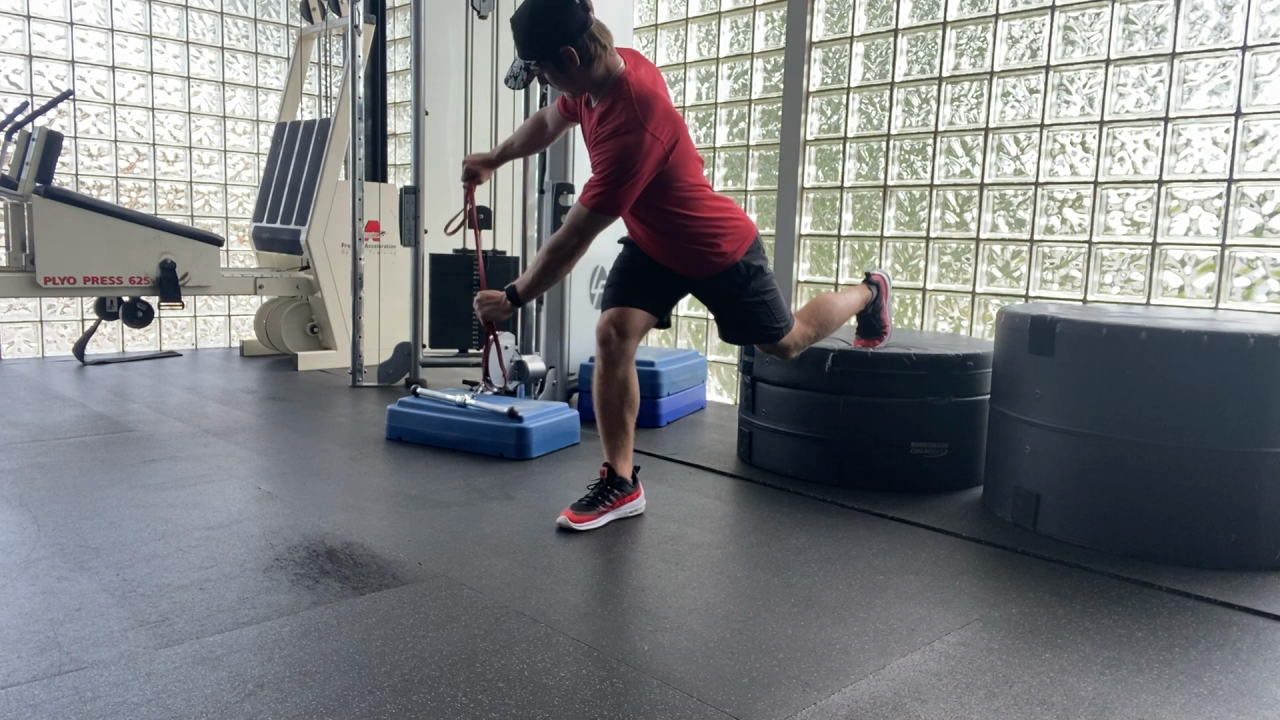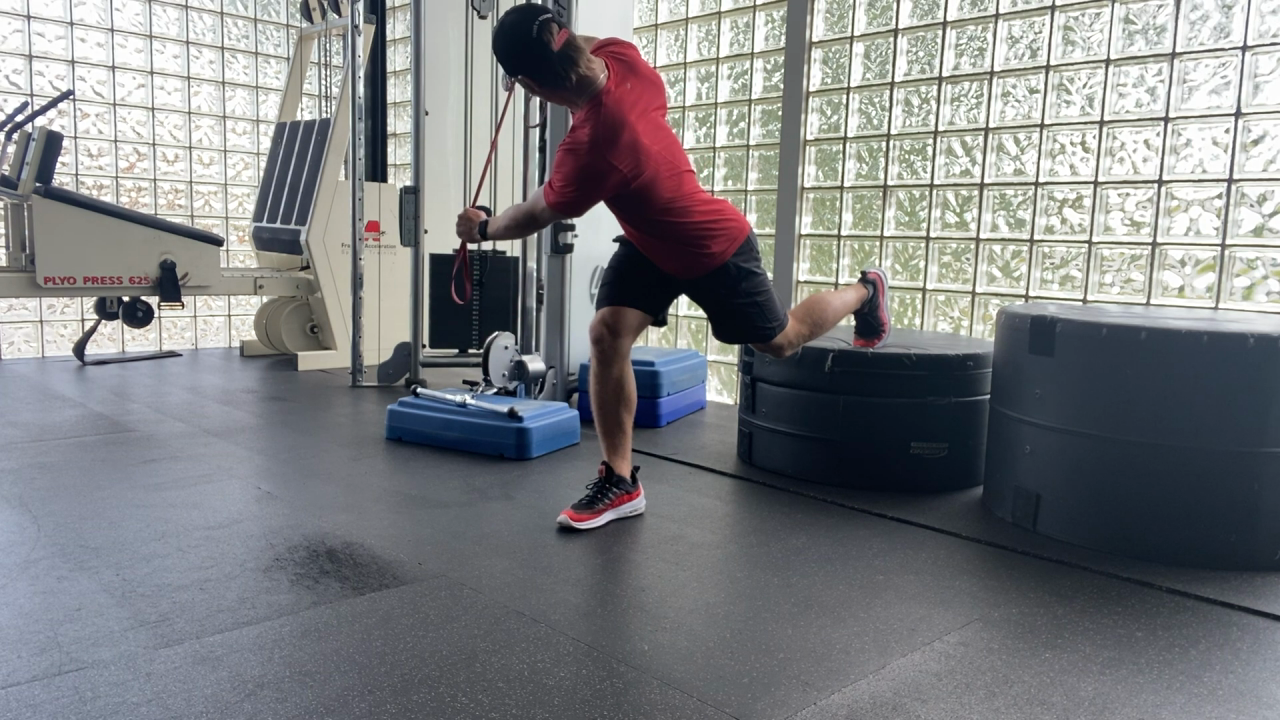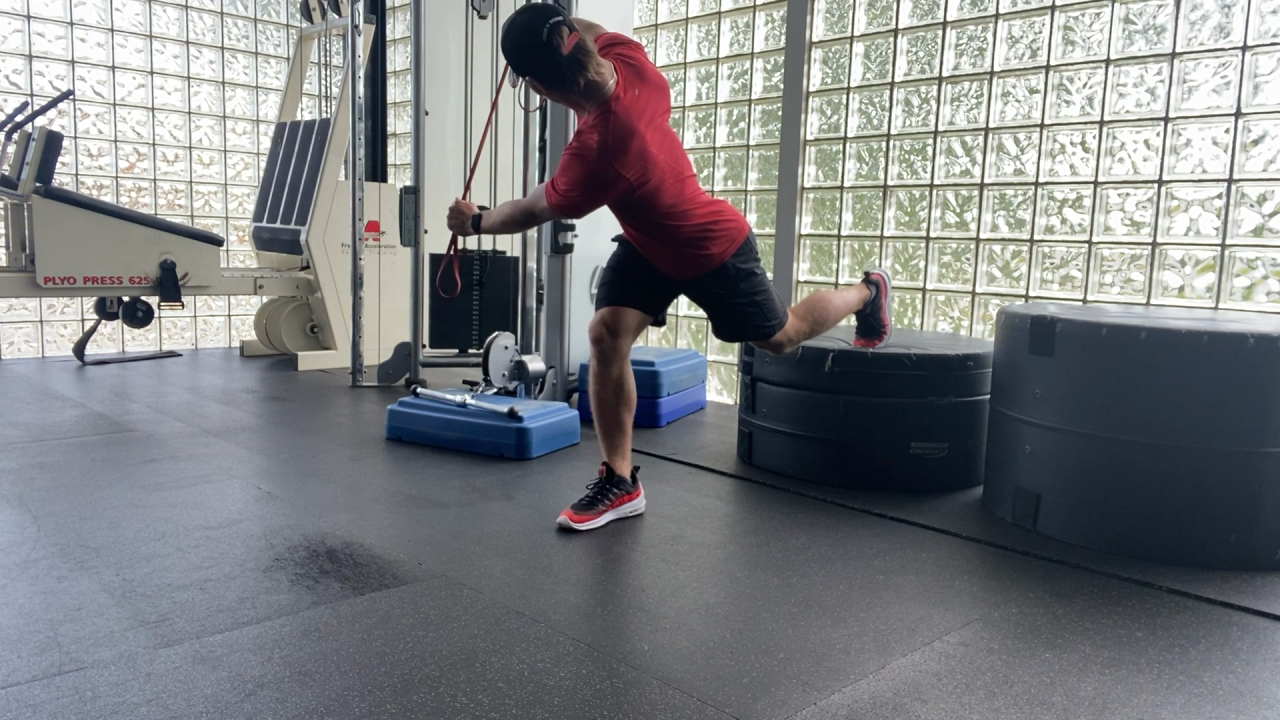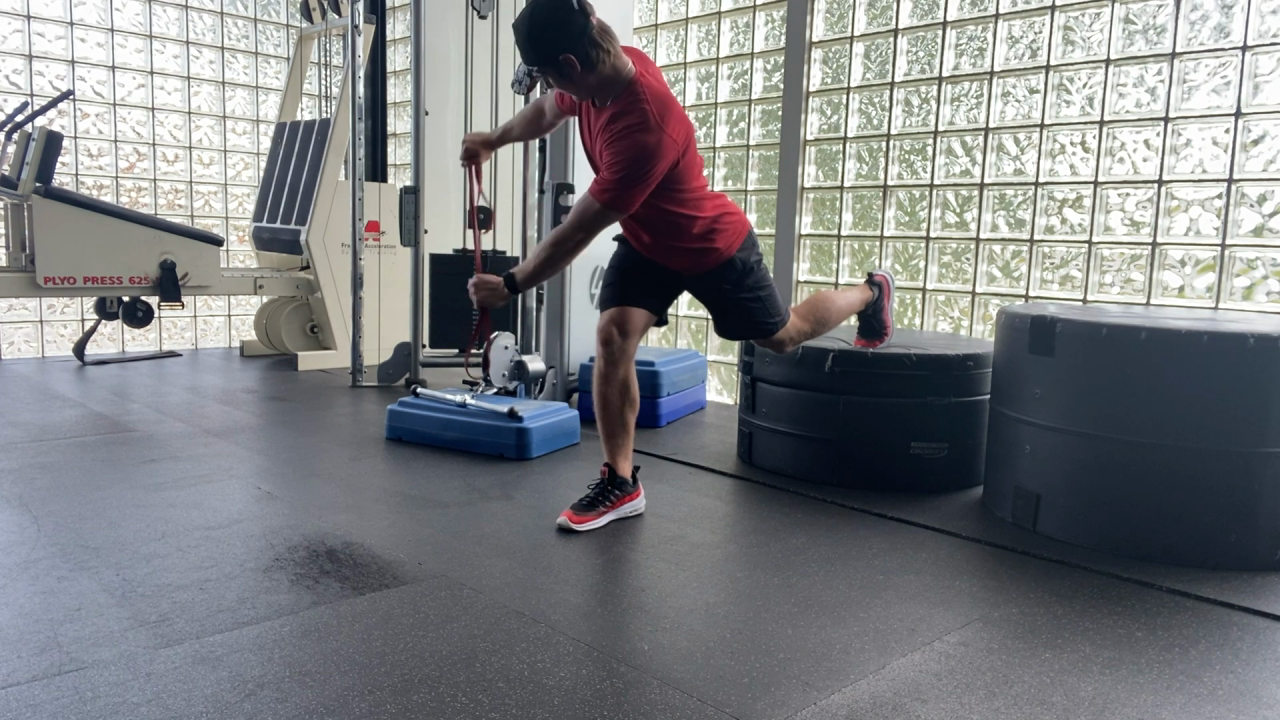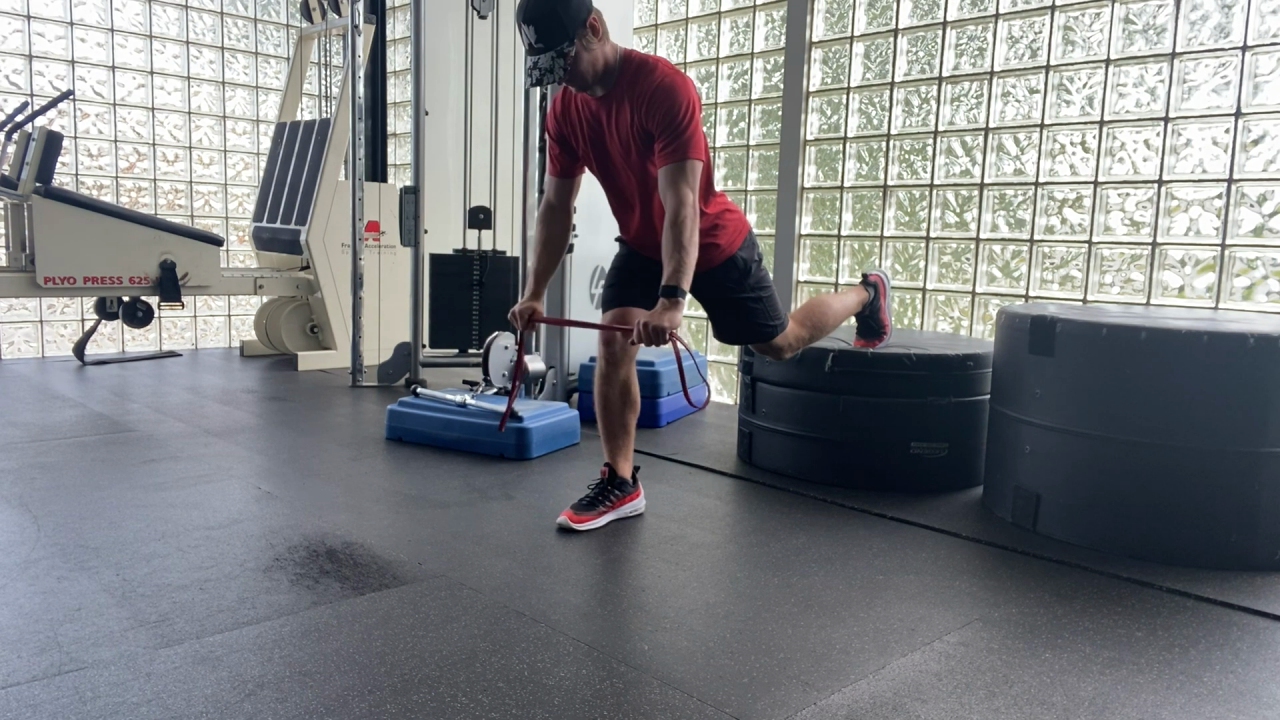
dt=1s
person 1, frame 1
left shoulder: (634, 126)
right shoulder: (601, 77)
left elbow: (575, 236)
right elbow: (548, 122)
left wrist: (514, 297)
right wrist: (493, 158)
left hip: (718, 249)
right hip: (653, 244)
left knee: (784, 343)
right knee: (613, 336)
left ankle: (869, 292)
right ankle: (620, 483)
person 1, frame 2
left shoulder: (591, 148)
right shoulder: (618, 56)
left elbow: (536, 214)
left wrist: (483, 229)
left hip: (713, 249)
right hip: (649, 242)
left knee: (779, 340)
right knee: (607, 336)
left ankle: (865, 290)
right ankle: (620, 482)
person 1, frame 3
left shoulder: (597, 151)
right shoulder: (625, 56)
left elbow: (534, 210)
left wrist: (476, 221)
left hip: (712, 249)
right hip: (649, 241)
left knee: (781, 336)
right knee: (606, 335)
left ankle: (868, 292)
right ankle: (621, 482)
person 1, frame 4
left shoulder: (645, 129)
right shoulder: (613, 65)
left elbow: (576, 232)
right elbow: (547, 110)
left wrist: (508, 285)
right wrist: (494, 138)
left hip: (712, 246)
right hip: (646, 242)
left knee: (781, 336)
right knee: (612, 337)
left ankle: (870, 293)
right ankle: (620, 483)
person 1, frame 5
left shoulder: (663, 87)
right shoulder: (564, 109)
left elbow: (682, 206)
right elbow: (556, 206)
left wrist: (672, 298)
right wrist: (534, 293)
left hip: (714, 244)
right hip: (642, 245)
left knee: (780, 344)
right knee: (613, 343)
left ankle: (867, 293)
right ankle: (621, 483)
